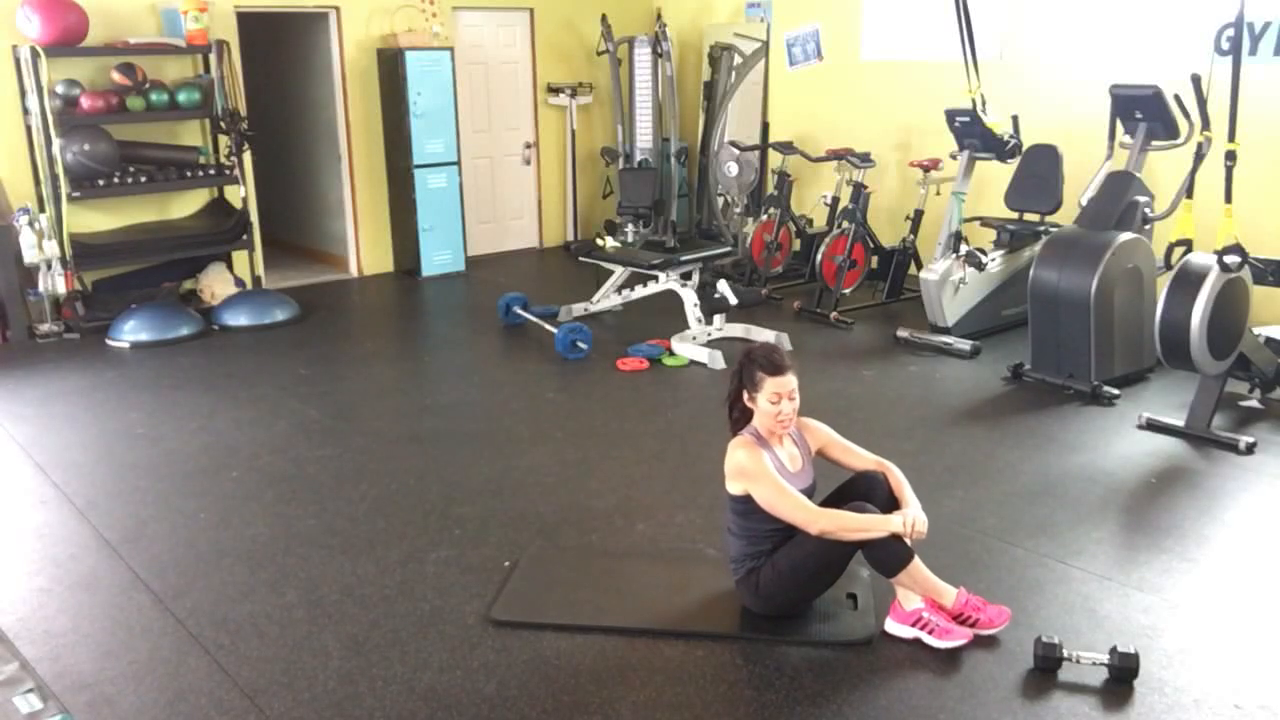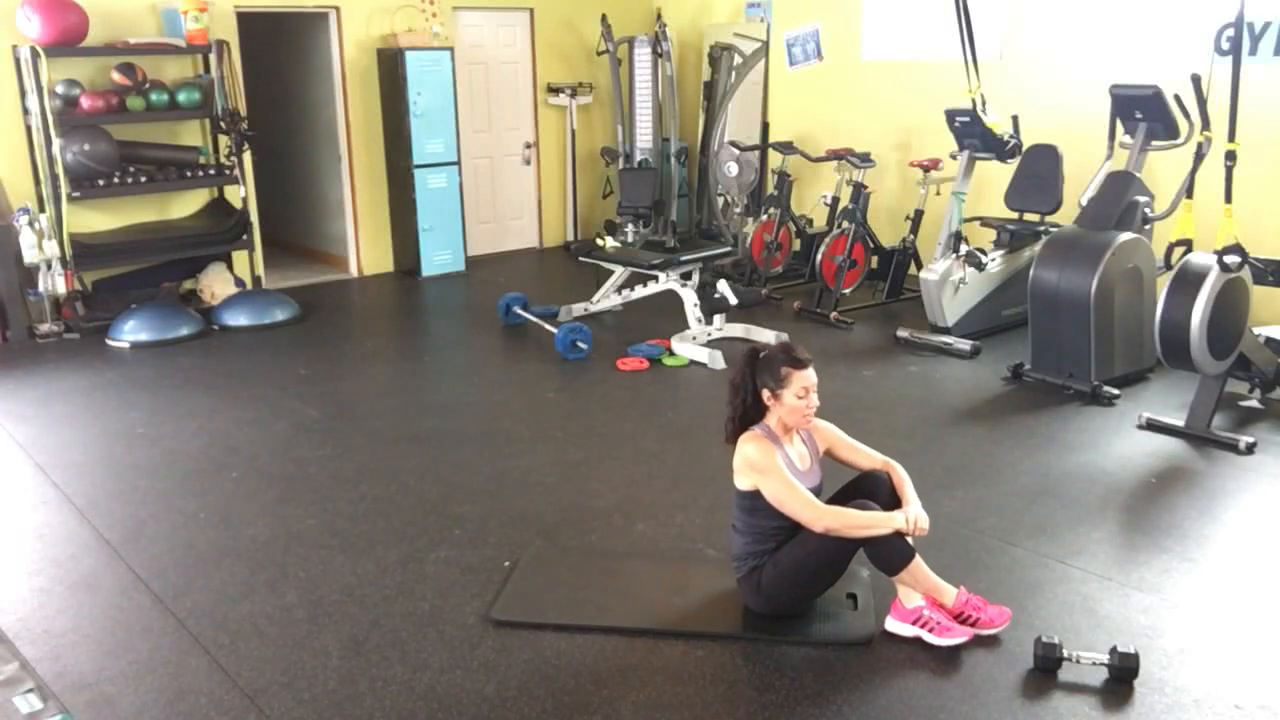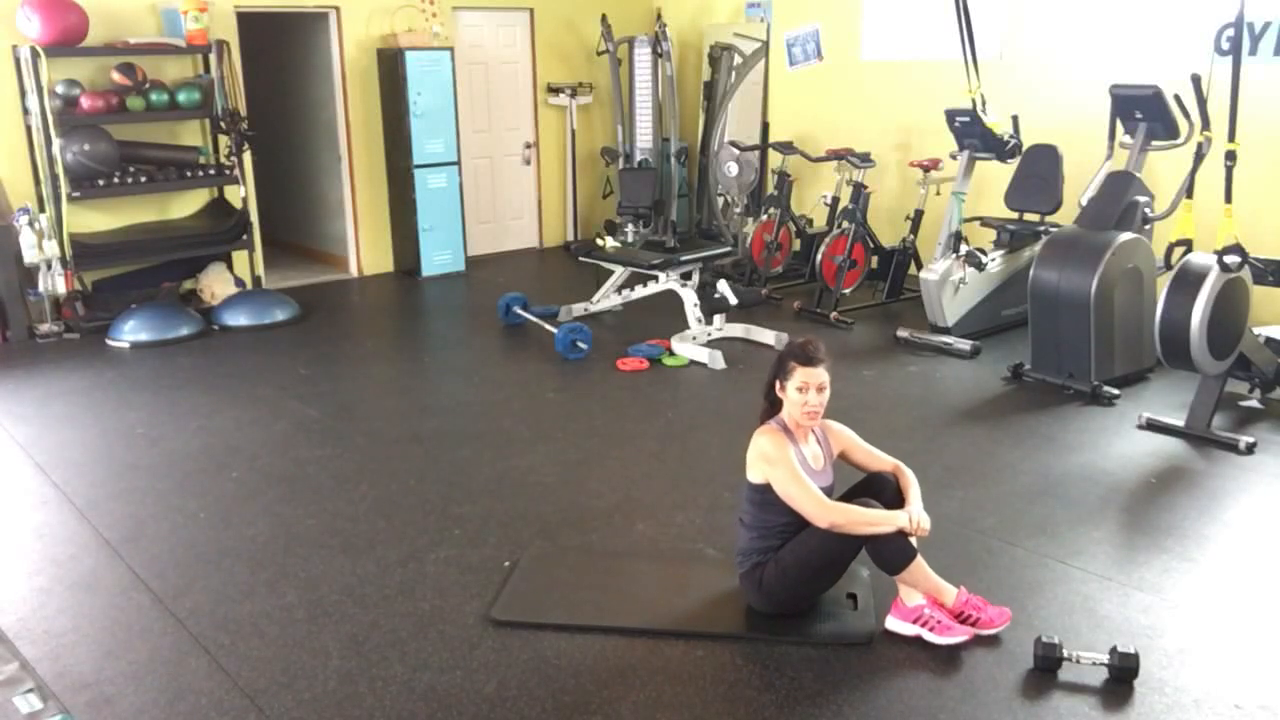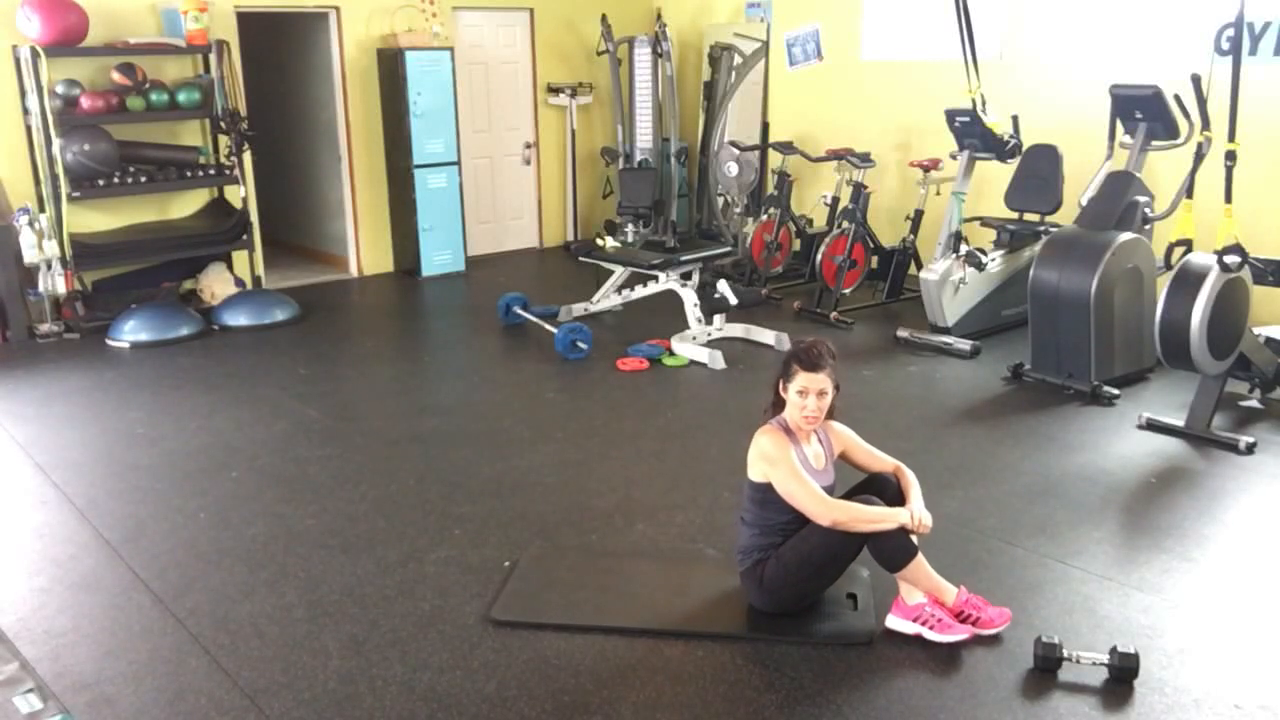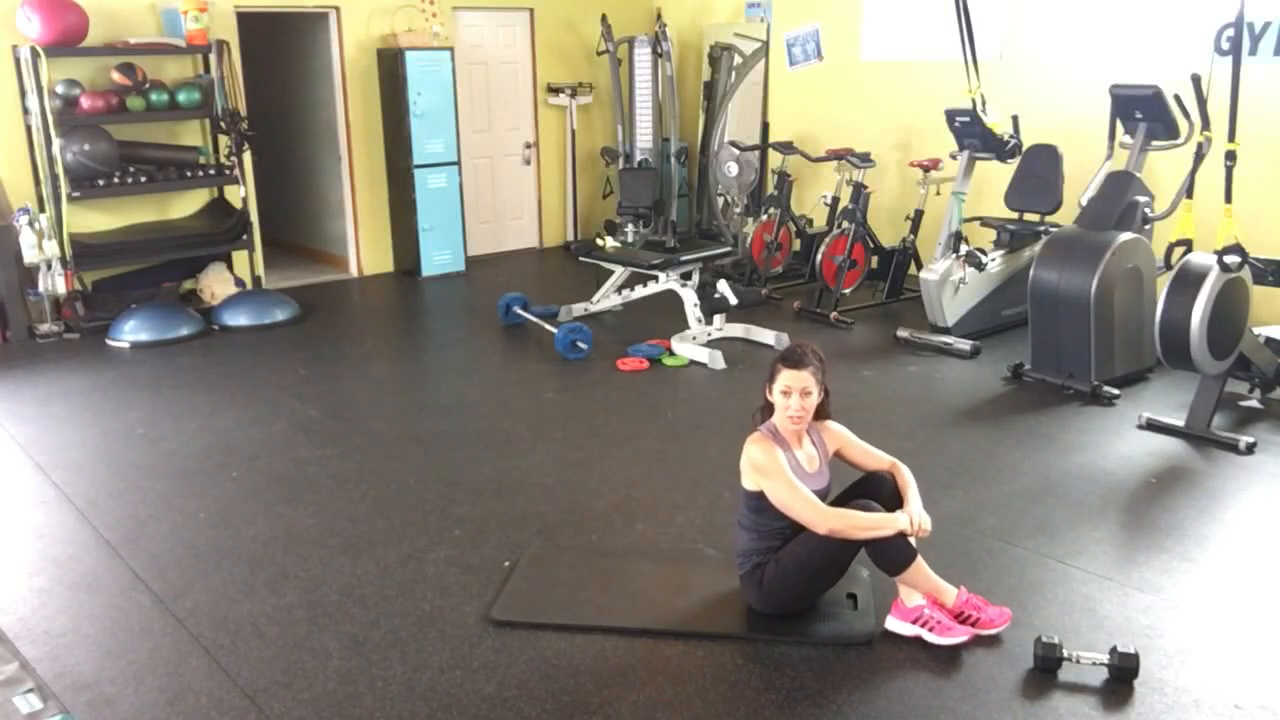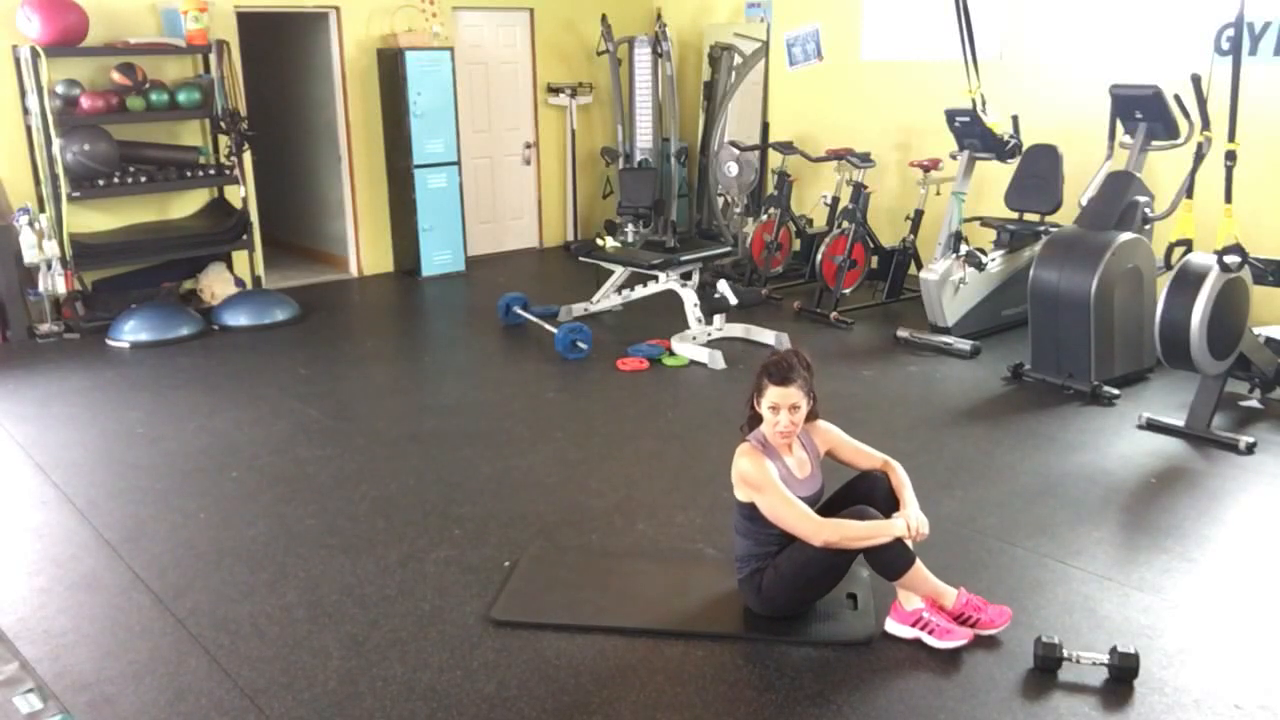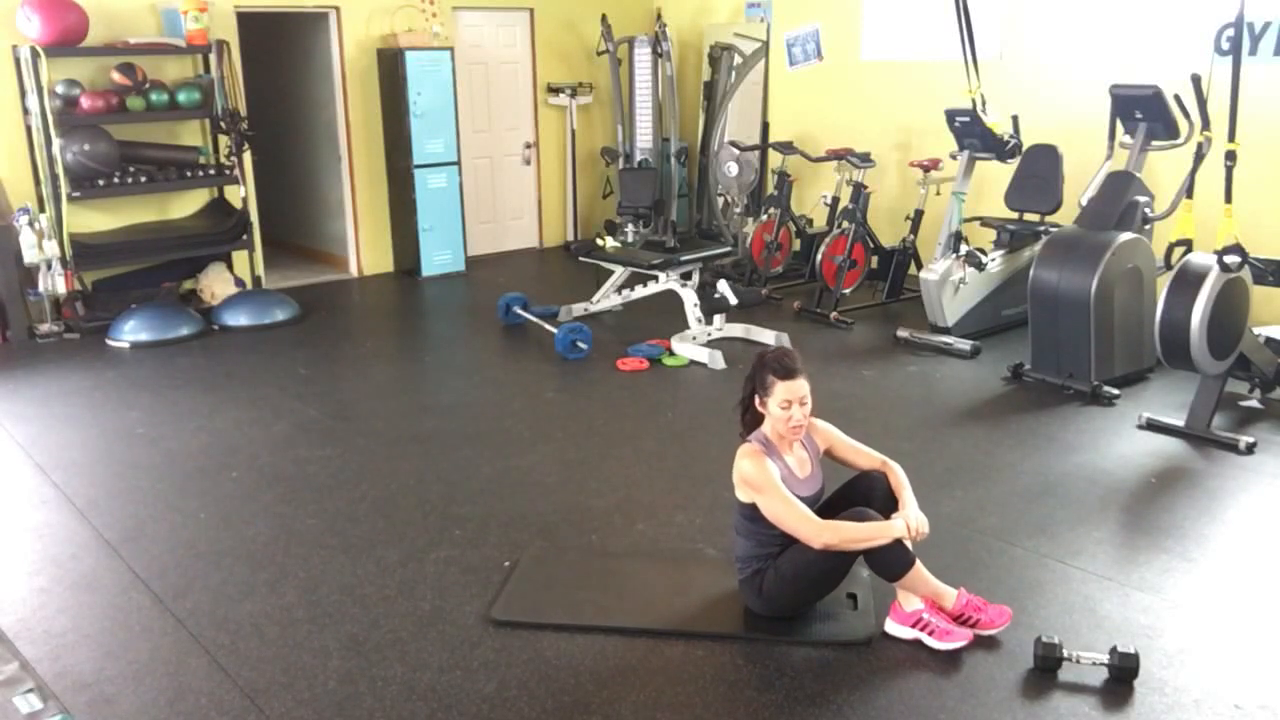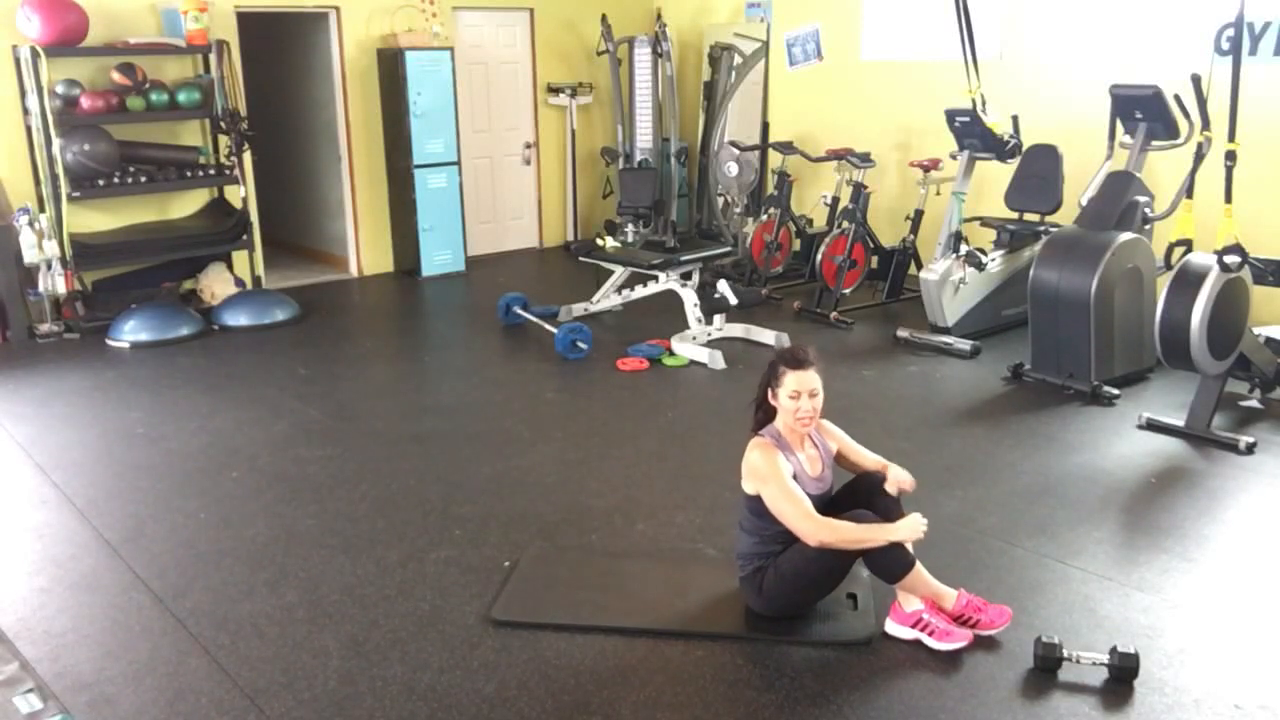
dt=0.4s
person 1, frame 1
left shoulder: (805, 431)
right shoulder: (745, 455)
left elbow: (882, 466)
right elbow: (816, 522)
left wrist: (911, 506)
right wrist: (895, 523)
left hip: (797, 552)
right hip: (763, 583)
left knee: (872, 484)
right knee: (860, 516)
left ankle: (909, 607)
right ankle: (949, 601)
person 1, frame 2
left shoulder: (813, 431)
right shoulder: (755, 450)
left elbow: (888, 466)
right elbow: (820, 520)
left wrist: (912, 505)
right wrist: (897, 520)
left hip: (799, 554)
right hip: (766, 582)
left knee: (877, 483)
right knee: (863, 513)
left ankle: (910, 606)
right ankle: (950, 601)
person 1, frame 3
left shoulder: (828, 433)
right shoulder: (770, 443)
left elbow: (899, 469)
right elbow: (826, 516)
left wrist: (914, 506)
right wrist: (900, 519)
left hip: (803, 555)
right hip: (768, 580)
left knee: (884, 484)
right knee: (866, 512)
left ankle: (912, 606)
right ankle: (950, 601)
person 1, frame 4
left shoulder: (830, 433)
right shoulder: (771, 443)
left elbow: (899, 470)
right elbow: (828, 514)
left wrist: (915, 505)
right wrist: (902, 516)
left hip: (803, 555)
right hip: (769, 578)
left knee: (886, 486)
right knee: (867, 507)
left ankle: (912, 604)
right ankle: (950, 599)
person 1, frame 5
left shoulder: (824, 432)
right shoulder: (761, 451)
left elbow: (895, 467)
right elbow: (825, 522)
left wrist: (913, 506)
right wrist: (899, 521)
left hip: (801, 554)
right hip: (768, 581)
left knee: (882, 484)
right knee: (864, 513)
left ankle: (911, 607)
right ankle: (950, 600)
person 1, frame 6
left shoulder: (815, 433)
right shoulder: (751, 462)
left elbow: (889, 465)
right elbow: (821, 533)
left wrist: (910, 507)
right wrist: (897, 526)
left hip: (800, 553)
right hip: (767, 584)
left knee: (875, 484)
right knee: (862, 520)
left ankle: (910, 608)
right ankle: (948, 601)
person 1, frame 7
left shoulder: (813, 432)
right shoulder: (753, 462)
left elbow: (886, 465)
right elbow: (819, 535)
left wrist: (908, 506)
right wrist: (897, 527)
left hip: (801, 553)
right hip: (768, 585)
left knee: (874, 484)
right knee: (861, 521)
left ankle: (910, 609)
right ankle: (948, 601)
person 1, frame 8
left shoulder: (822, 433)
right shoulder: (763, 455)
left elbow: (883, 467)
right elbow: (816, 532)
left wrist: (895, 475)
right wrist: (895, 530)
left hip: (804, 554)
right hip: (768, 583)
left knee: (876, 486)
right knee: (862, 523)
left ankle: (910, 609)
right ankle: (948, 602)
